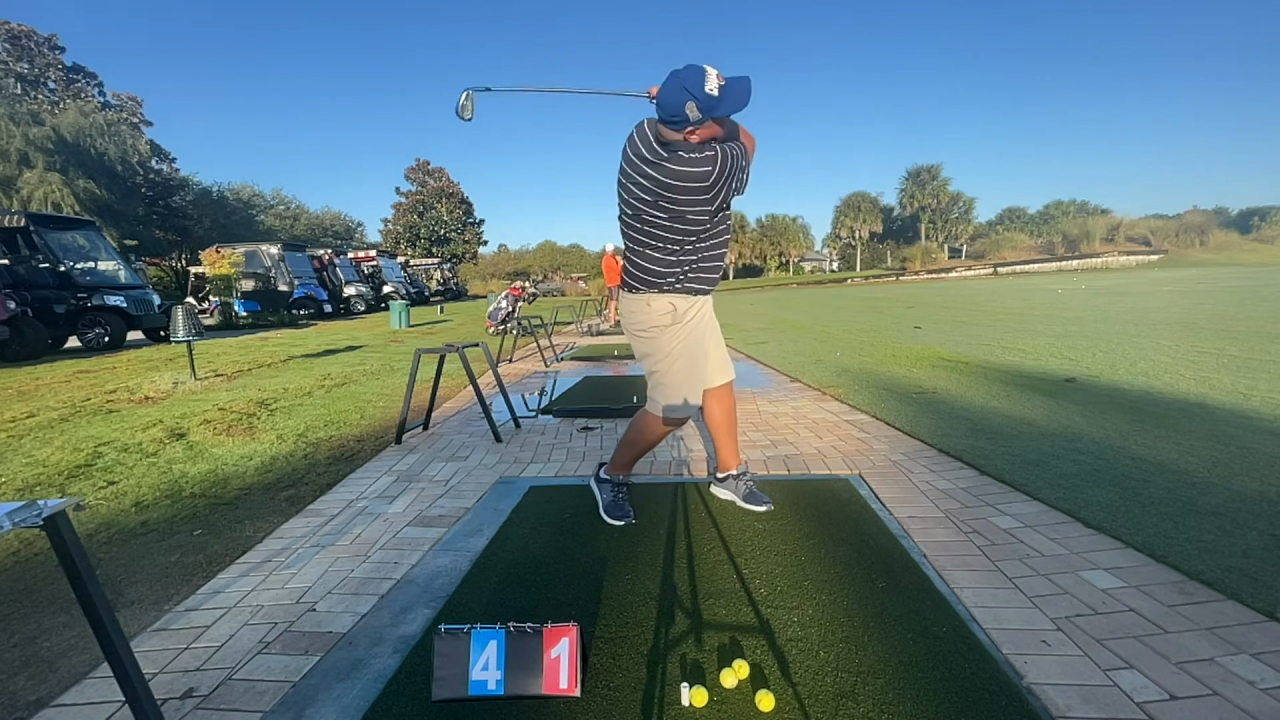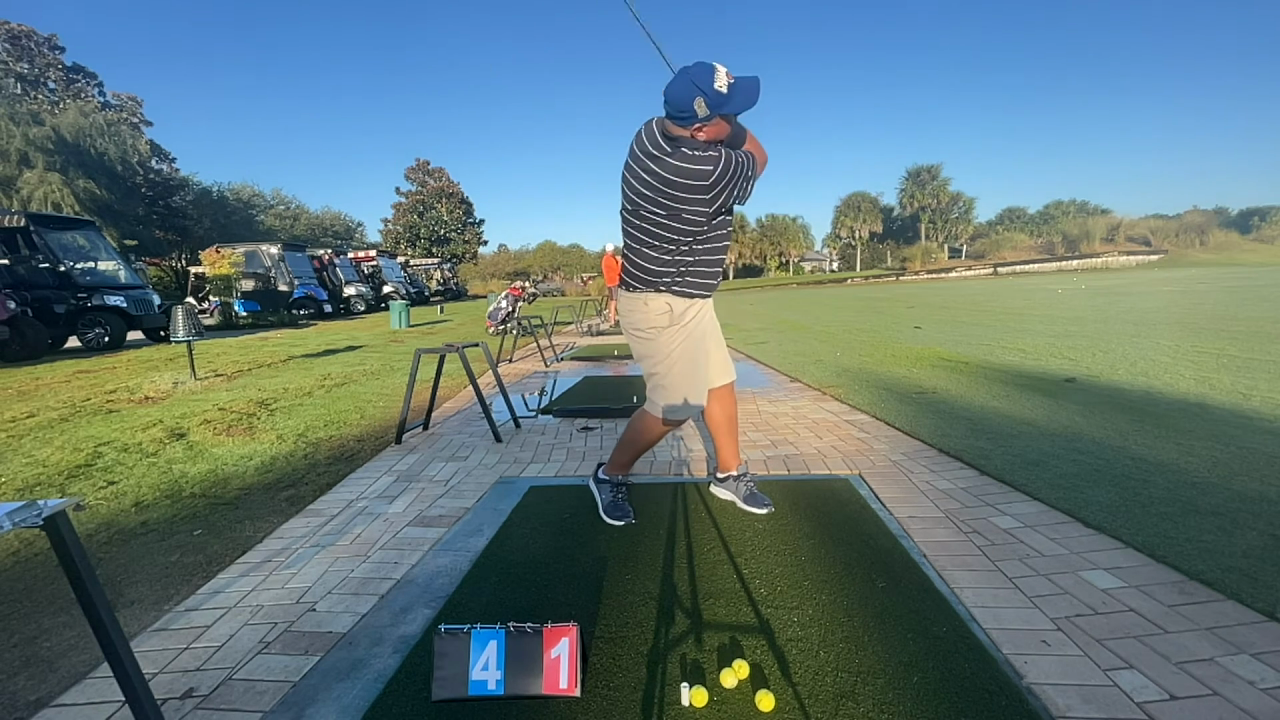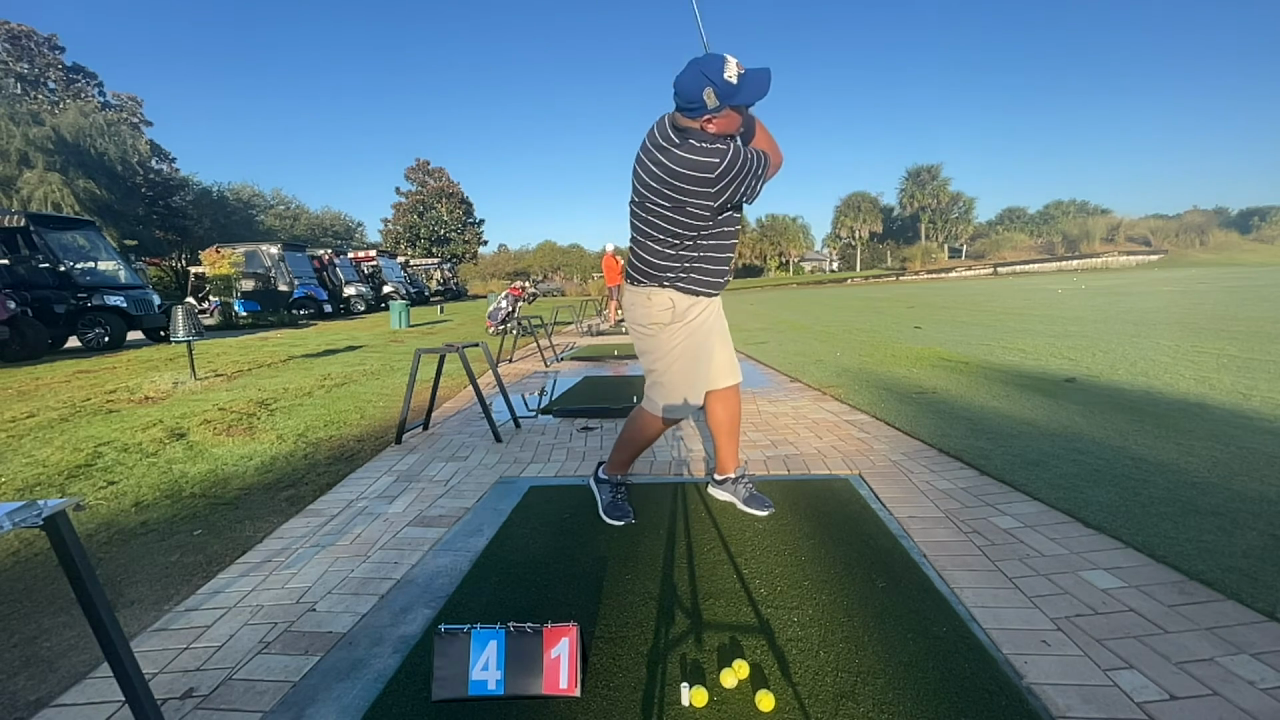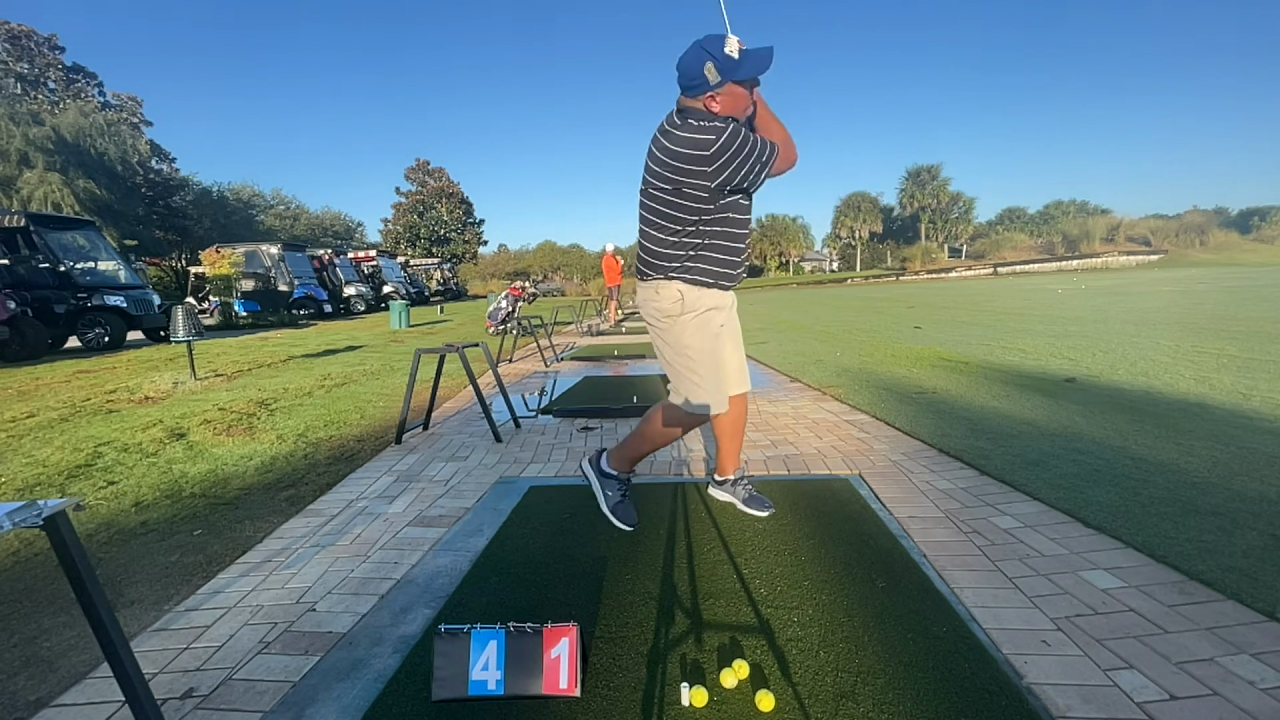
dt=0.2s
person 1, frame 1
left shoulder: (644, 133)
right shoulder: (707, 171)
right elbow: (745, 143)
left hip: (683, 297)
right hip: (664, 306)
left knee: (718, 382)
right knee: (674, 406)
left ankle: (729, 473)
right ankle: (611, 476)
person 1, frame 2
left shoulder: (652, 132)
right shoulder: (709, 172)
right elbow: (757, 158)
right wrist: (722, 119)
left hip: (685, 299)
right hip: (662, 307)
left knee: (719, 383)
right knee: (673, 406)
left ankle: (729, 474)
right ankle: (610, 476)
person 1, frame 3
left shoulder: (668, 127)
right shoulder: (715, 164)
right elbow: (772, 160)
left wrist: (731, 99)
right wrist: (741, 112)
left hip: (695, 296)
right hip: (667, 302)
left knee: (724, 383)
right knee: (671, 404)
left ankle: (728, 475)
right ankle: (610, 474)
person 1, frame 4
left shoulder: (689, 124)
right shoulder: (715, 143)
right elbow: (785, 156)
left wrist: (749, 101)
right wrist: (755, 102)
left hip: (710, 292)
right hip: (680, 295)
left knee: (734, 388)
right knee: (697, 404)
left ankle: (727, 477)
right ankle: (612, 465)
